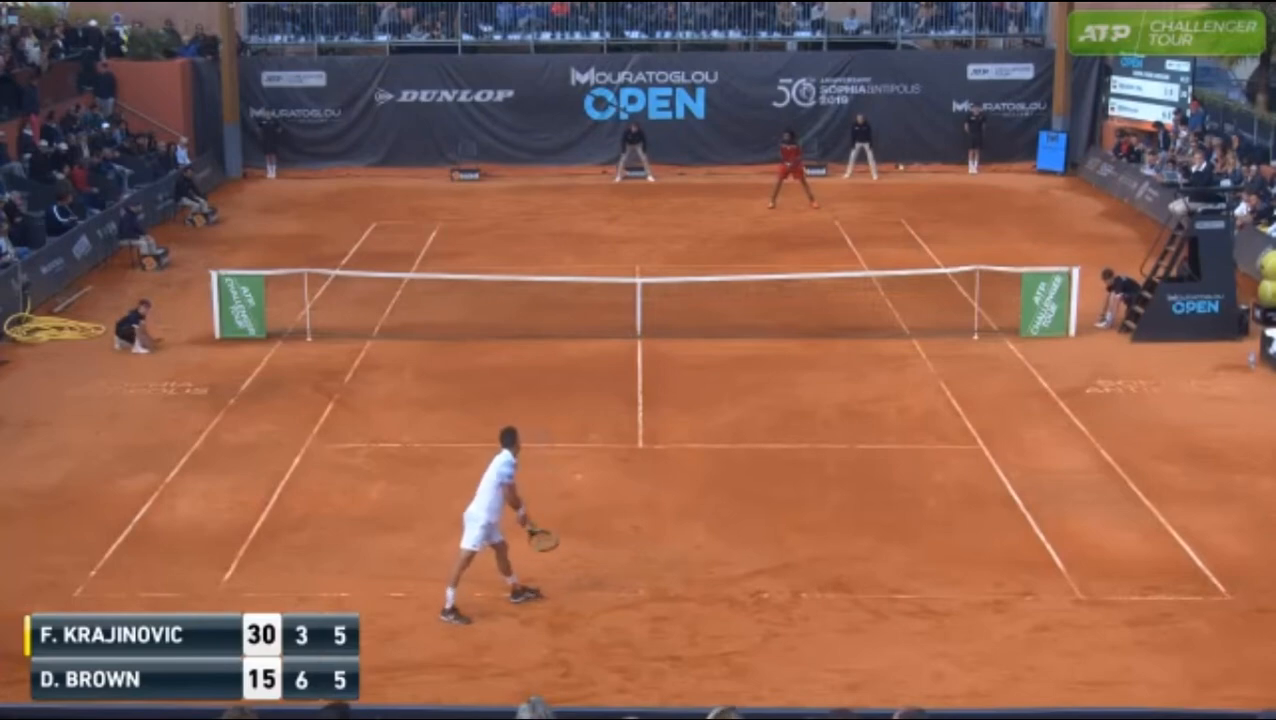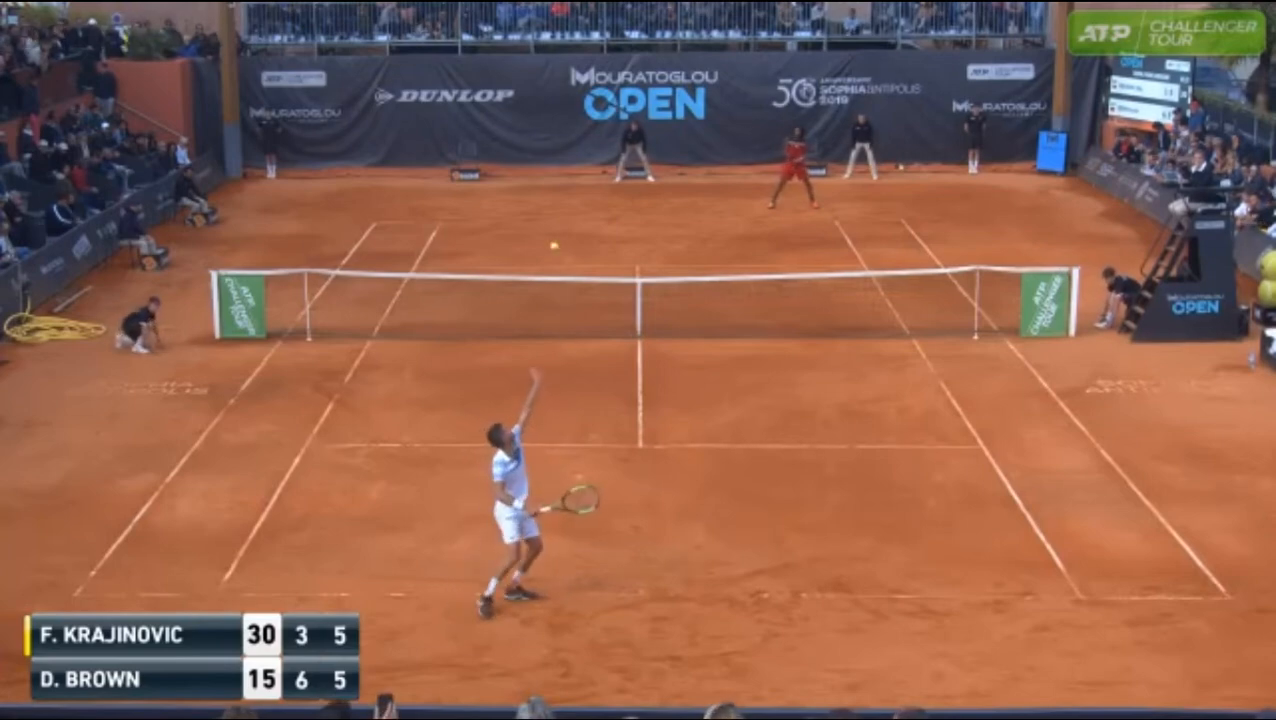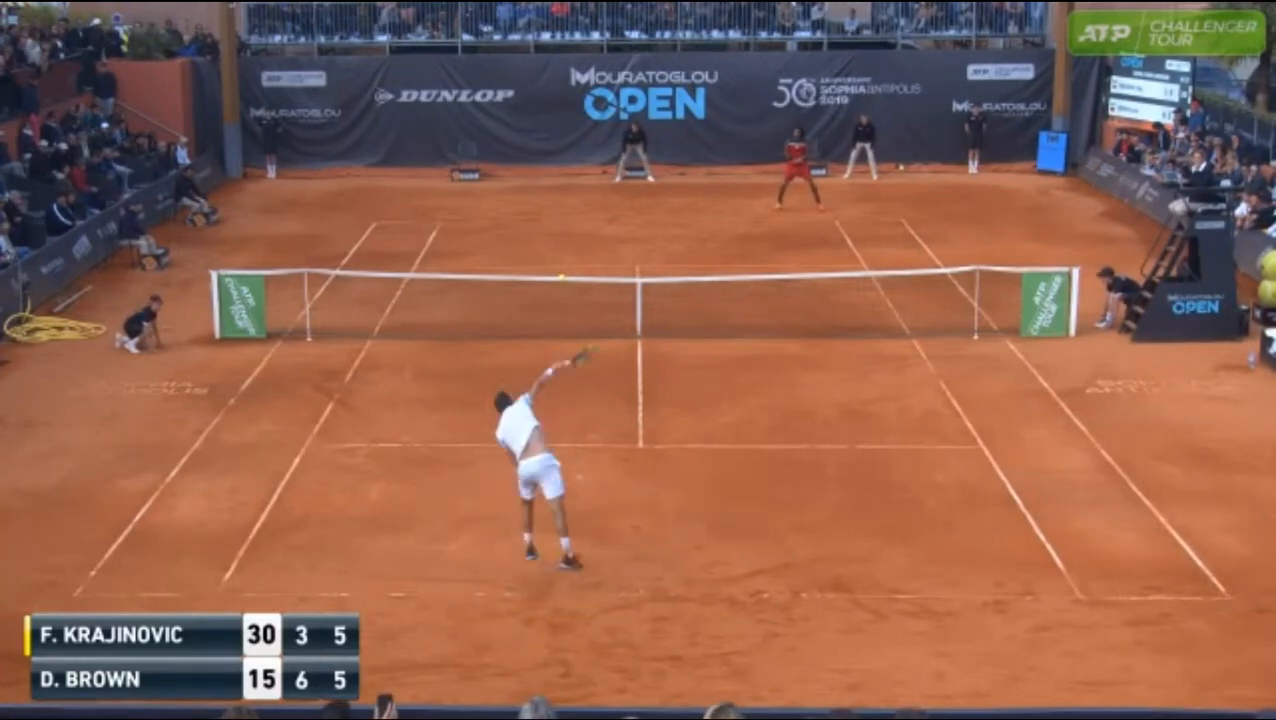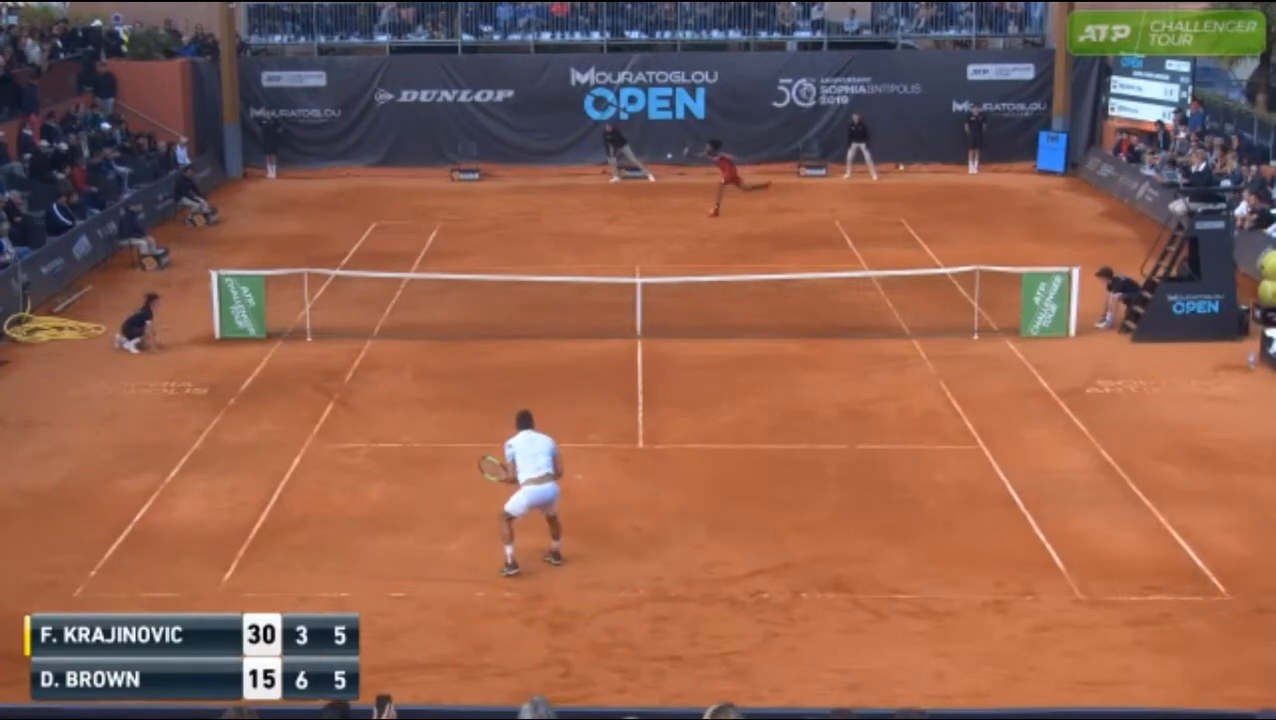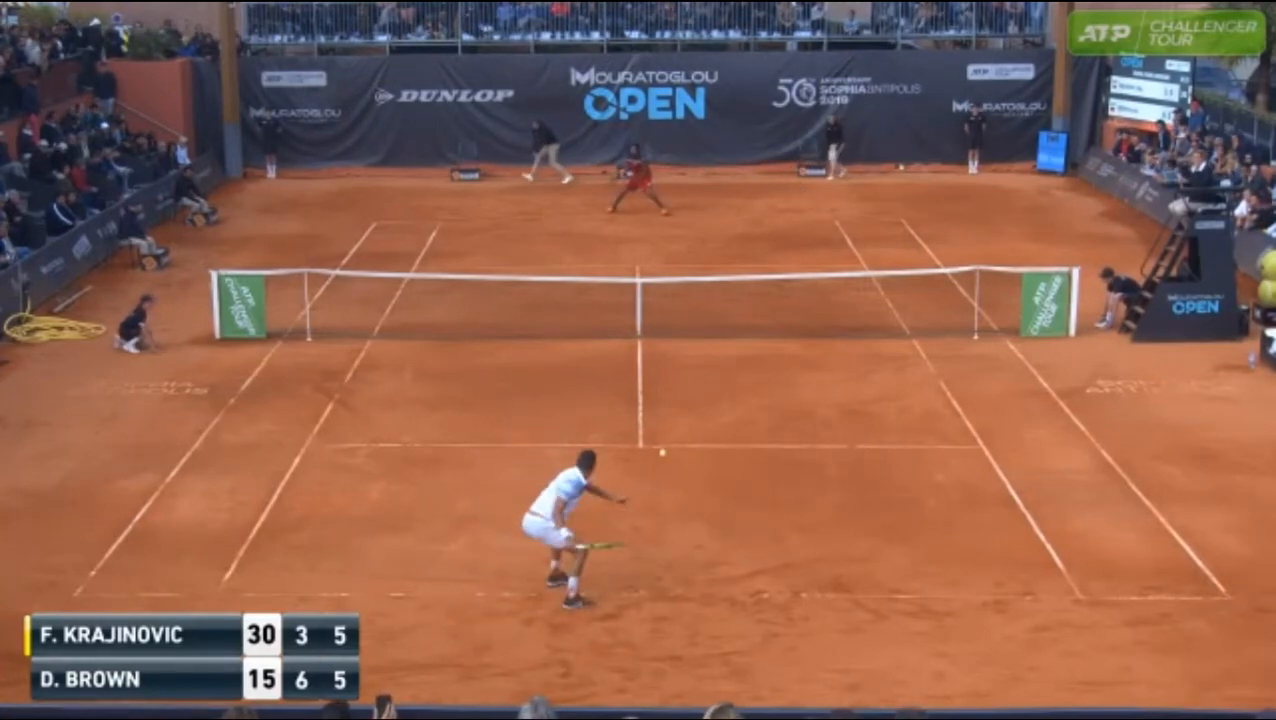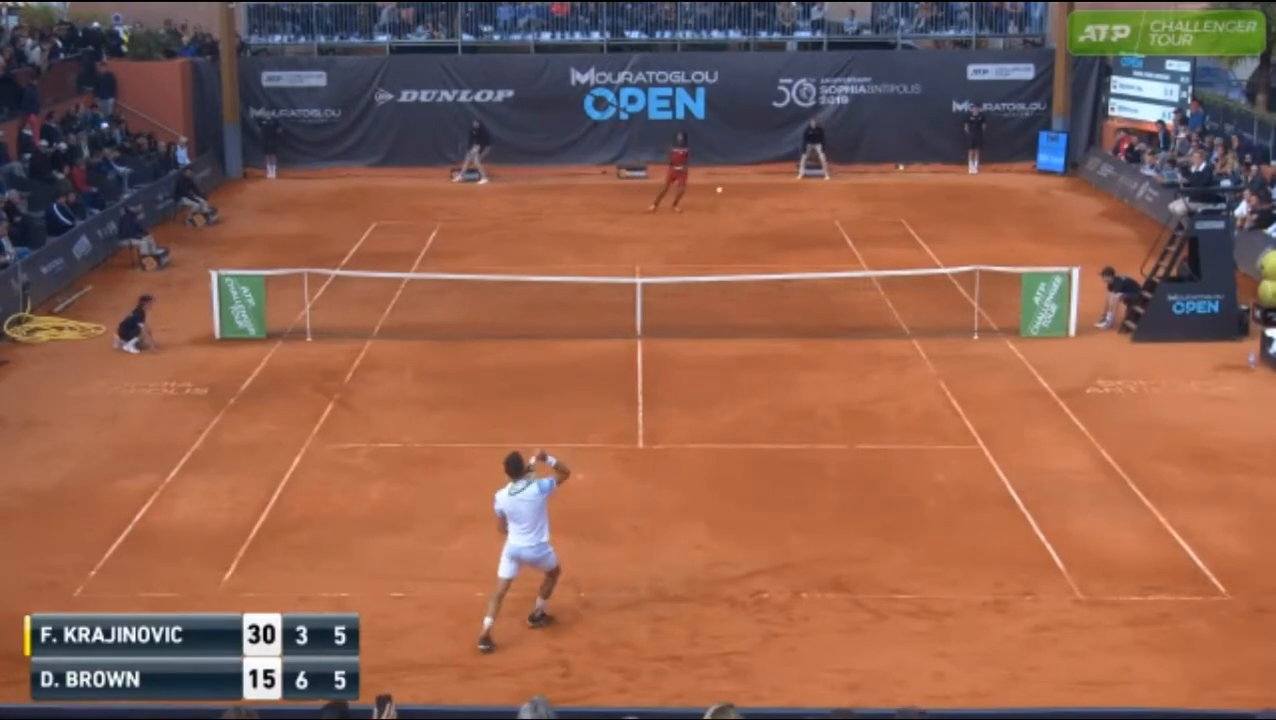
dt=0.7s
person 1, frame 1
left shoulder: (507, 462)
right shoulder: (507, 463)
left elbow: (511, 493)
right elbow: (510, 496)
left wrist: (521, 515)
right wrist: (521, 512)
left hip: (489, 517)
right hip: (479, 517)
left knee: (502, 548)
right knee: (465, 560)
left ankle: (517, 590)
right ankle: (448, 609)
person 1, frame 2
left shoulder: (515, 442)
right shoulder: (499, 462)
left elbow: (526, 410)
right elbow: (500, 495)
left wrist: (536, 384)
right wrist: (522, 505)
left hip: (521, 509)
right hip: (507, 512)
left knee: (536, 547)
right knee: (514, 556)
left ankle: (514, 588)
right ankle: (486, 596)
person 1, frame 3
left shoulder: (501, 431)
right shoulder: (521, 404)
left elbow: (514, 459)
right elbow: (539, 383)
right wrist: (554, 369)
left hip: (525, 467)
right hip: (544, 461)
left knee: (527, 505)
right knee: (558, 510)
left ankle: (529, 547)
right ankle: (568, 556)
person 1, frame 4
left shoulder: (511, 444)
right shoulder: (548, 440)
left elbow: (511, 476)
right elbow: (560, 471)
left wrist: (514, 480)
left hip: (529, 491)
right hip: (551, 489)
left knee: (505, 519)
right knee: (552, 517)
left ankle: (511, 563)
right ankle: (556, 554)
person 1, frame 5
left shoulder: (574, 475)
right shoulder: (572, 482)
left elbow: (590, 486)
right elbow: (556, 511)
left wrist: (612, 497)
right wrist: (565, 533)
left hip: (529, 521)
right hip: (541, 525)
left knee: (563, 535)
right knee: (580, 551)
left ankle: (554, 575)
right ankle: (572, 597)
person 1, frame 6
left shoulder: (500, 497)
right shoulder: (540, 488)
left elbow: (502, 529)
right elbow: (565, 472)
right wrist: (544, 458)
left hip: (513, 548)
right hip: (538, 549)
left knee: (499, 592)
right knee: (554, 572)
left ankle: (484, 636)
right ankle: (538, 614)
